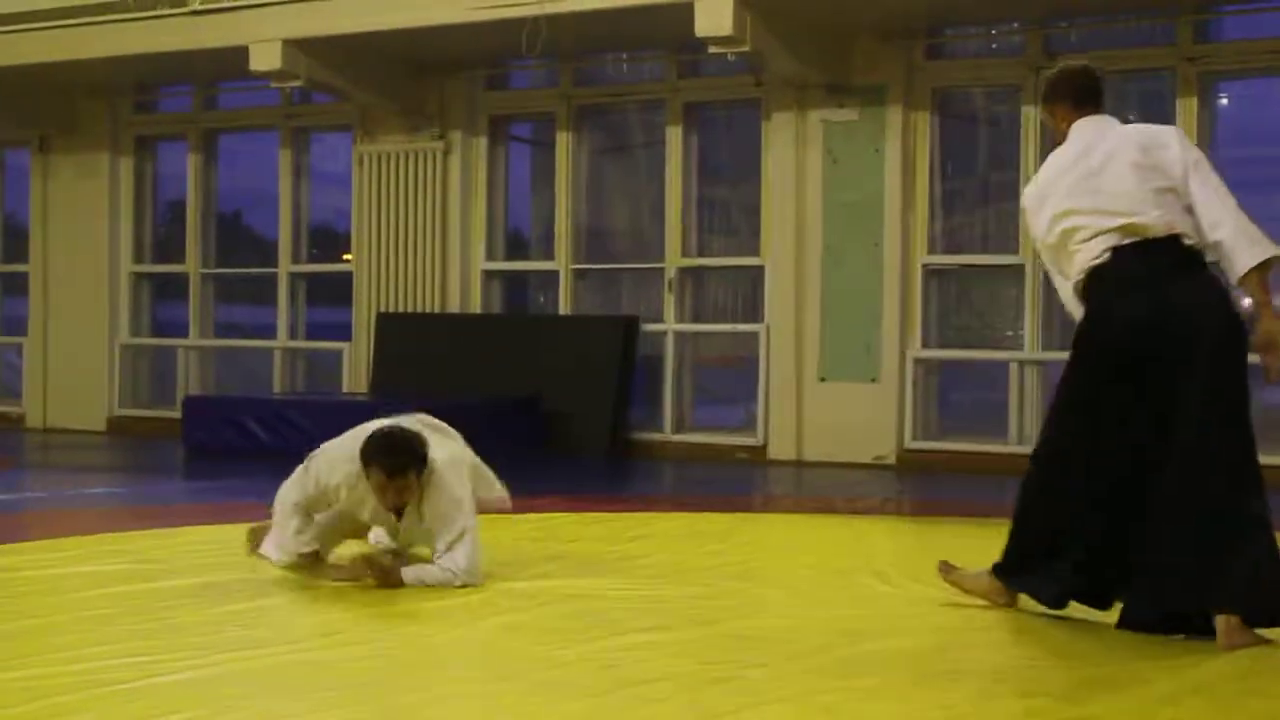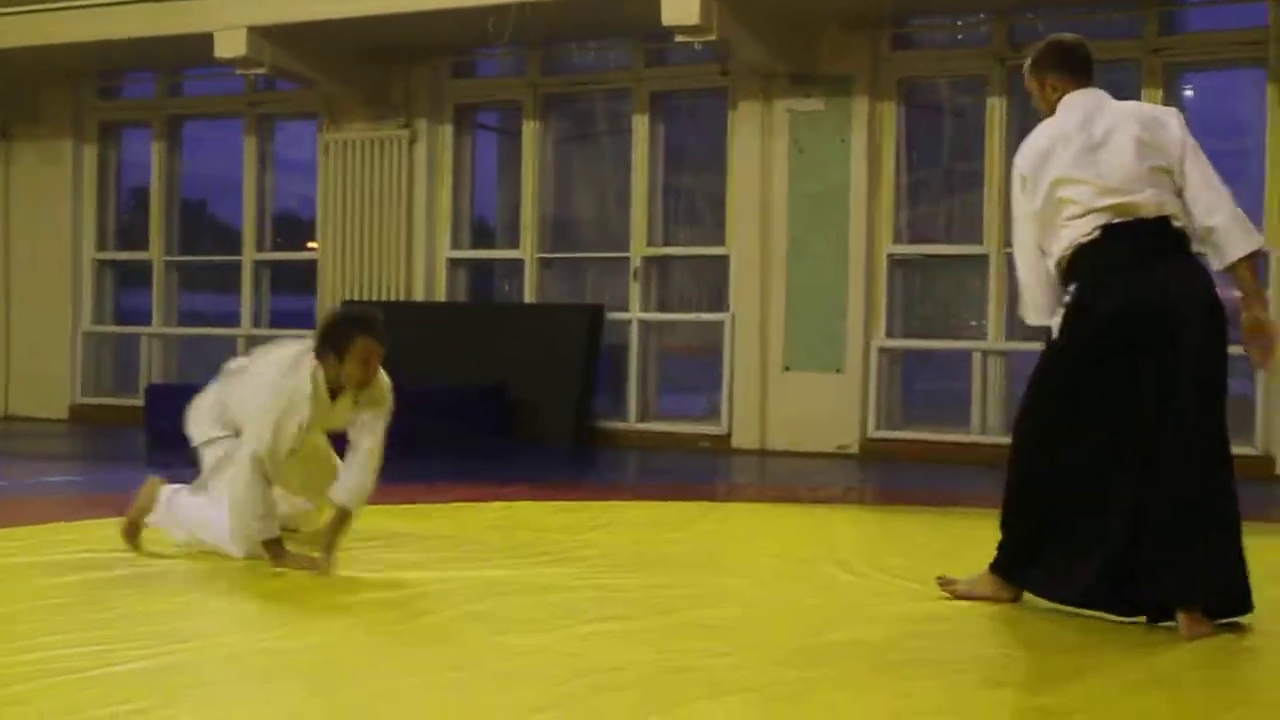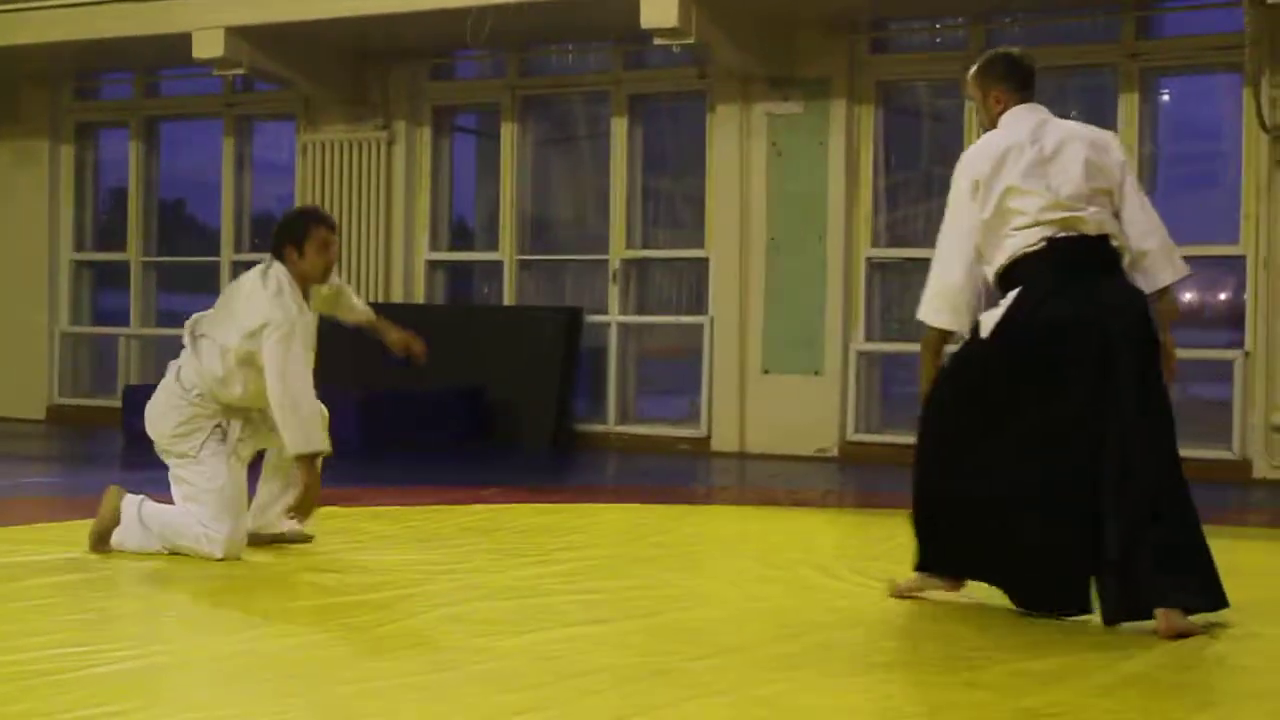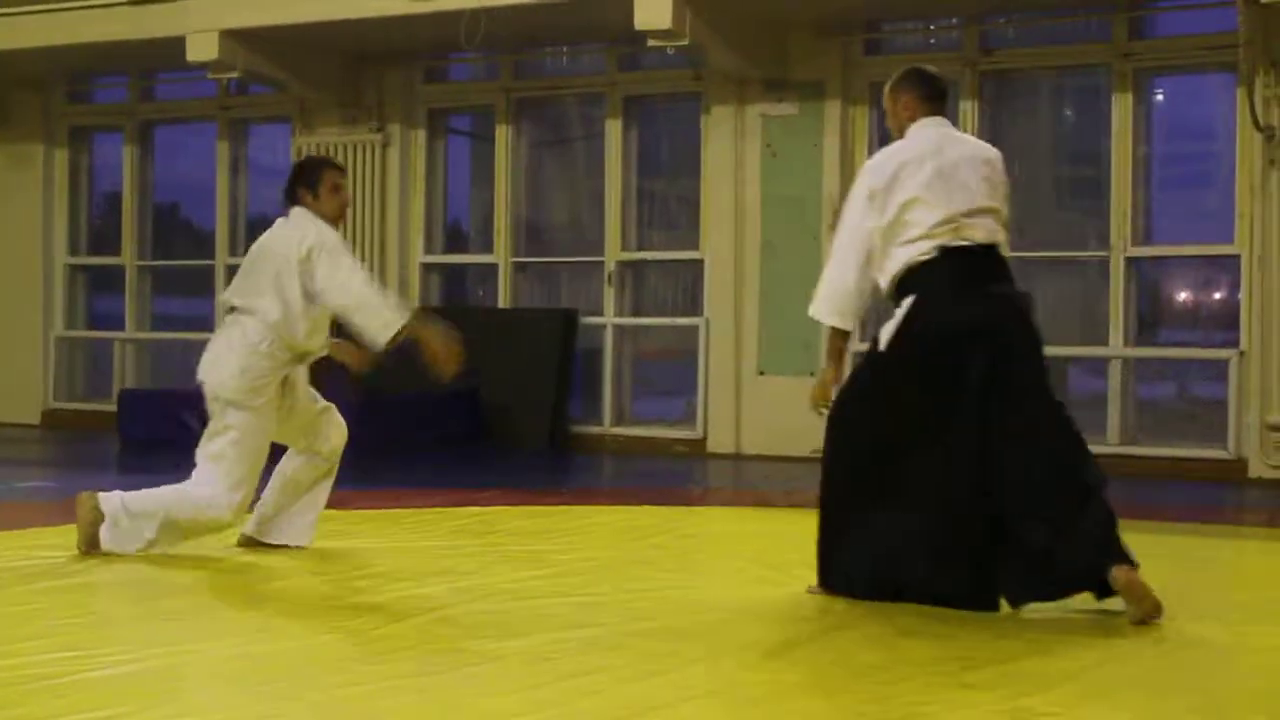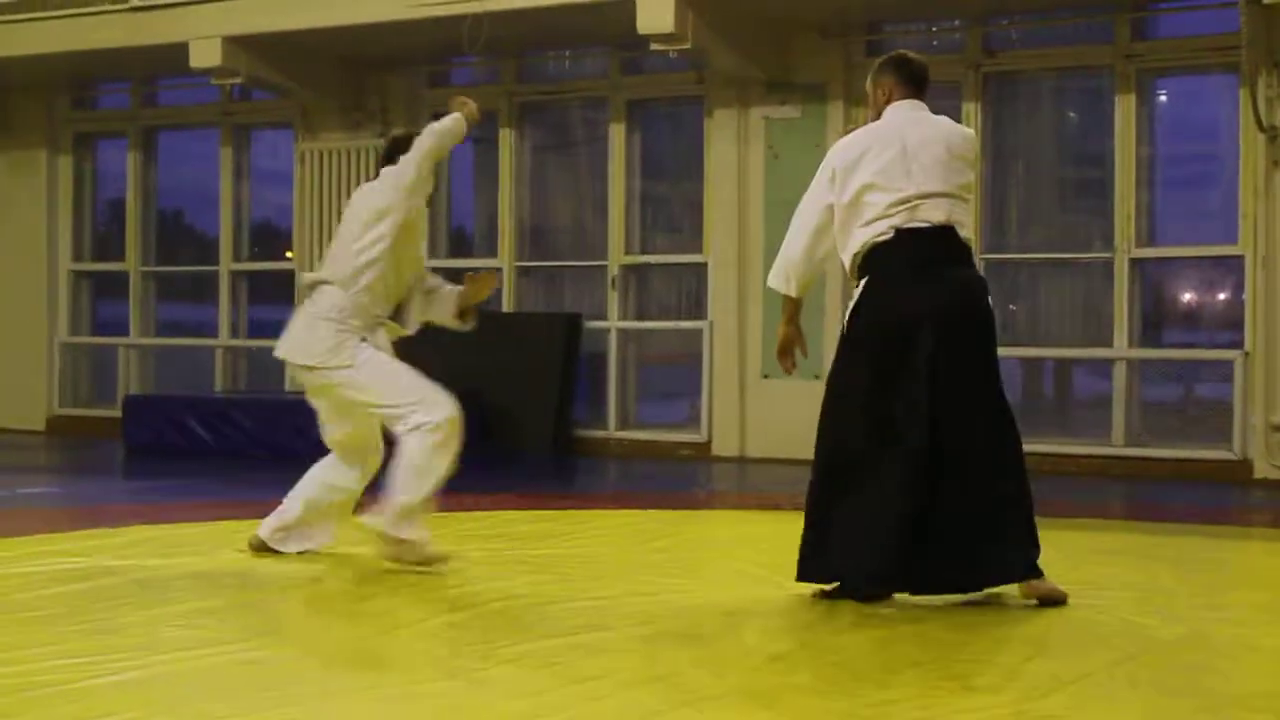
dt=0.3s
person 1, frame 1
left shoulder: (1046, 183)
right shoulder: (1164, 141)
right elbow: (1226, 226)
left wrist: (1098, 327)
left hip: (1117, 309)
right hip: (1194, 298)
left knee: (1075, 449)
right knee: (1212, 454)
left ankle: (1013, 577)
right ankle: (1230, 612)
person 1, frame 2
left shoulder: (1037, 148)
right shoulder: (1159, 121)
left elbow: (1033, 259)
right elbow: (1216, 213)
left wrist: (1050, 335)
left hip: (1103, 292)
right hip: (1180, 284)
left knee: (1052, 431)
right knee: (1187, 439)
left ankle: (1012, 573)
right ankle: (1192, 602)
person 1, frame 3
left shoulder: (983, 156)
right shoulder: (1098, 143)
left elbow: (956, 258)
right elbow: (1146, 240)
left wrist: (931, 351)
right wrist: (1164, 328)
left hip: (1039, 304)
right hip: (1113, 299)
left knee: (954, 418)
right knee: (1133, 447)
left ankle: (943, 564)
right ankle: (1165, 599)
person 1, frame 4
left shoulder: (884, 165)
right shoulder: (987, 158)
left elbow: (849, 263)
left wrist: (833, 363)
left hip: (932, 310)
right hip: (998, 302)
left knee: (861, 435)
right knee: (1039, 441)
left ankle: (854, 573)
right ankle: (1113, 569)
person 1, frame 5
left shoulder: (852, 148)
right shoulder: (961, 140)
left elbow: (807, 232)
left wrist: (789, 318)
left hip: (890, 289)
right hip: (955, 284)
left knee: (863, 430)
right knee: (978, 427)
left ankle: (862, 571)
right ankle: (1018, 568)
person 2, frame 1
left shoulder: (446, 491)
right shoulder: (345, 458)
left elbow: (463, 570)
right elbow: (292, 501)
left wrist: (398, 575)
right wrist: (320, 567)
person 2, frame 2
left shoulder: (375, 385)
right shoulder: (283, 392)
left elbow: (367, 454)
right elbow: (248, 476)
left wrist: (340, 519)
right wrist: (276, 551)
right hip: (227, 424)
right knee: (245, 543)
right ankle: (161, 502)
person 2, frame 3
left shoulder: (282, 277)
right shoulder: (283, 310)
left elbow: (334, 294)
right elbow: (291, 393)
left wrist: (385, 328)
right wrist: (310, 471)
left hip: (228, 397)
right hip: (191, 414)
left knee: (313, 416)
right knee: (224, 539)
left ankle: (267, 524)
right ankle: (126, 512)
person 2, frame 4
left shoulder: (288, 236)
right shoulder: (318, 236)
right elbow: (356, 291)
left wrist: (327, 346)
right wrist: (423, 329)
left hip: (261, 369)
right hip: (247, 372)
left knee: (326, 434)
right knee: (221, 495)
left ankle: (268, 531)
right ankle: (104, 514)
person 2, frame 5
left shoulder: (401, 232)
right shoulder: (386, 195)
left elbow: (420, 293)
right elbow: (428, 148)
left wrist: (465, 297)
right wrist: (462, 116)
left hip: (342, 340)
right hip: (332, 339)
left knee: (357, 455)
right knee: (438, 417)
left ankle: (276, 537)
right ankle: (400, 531)
